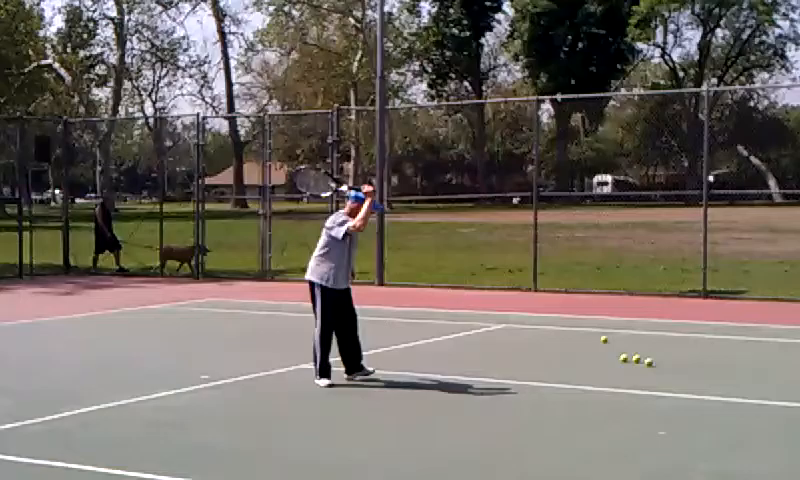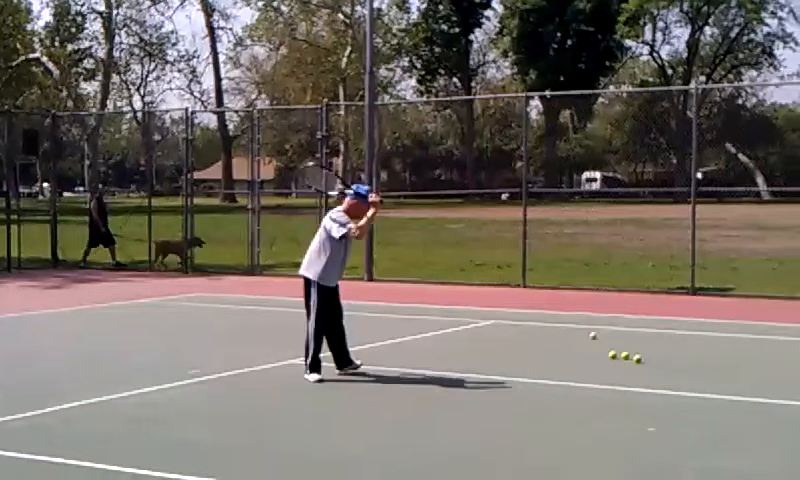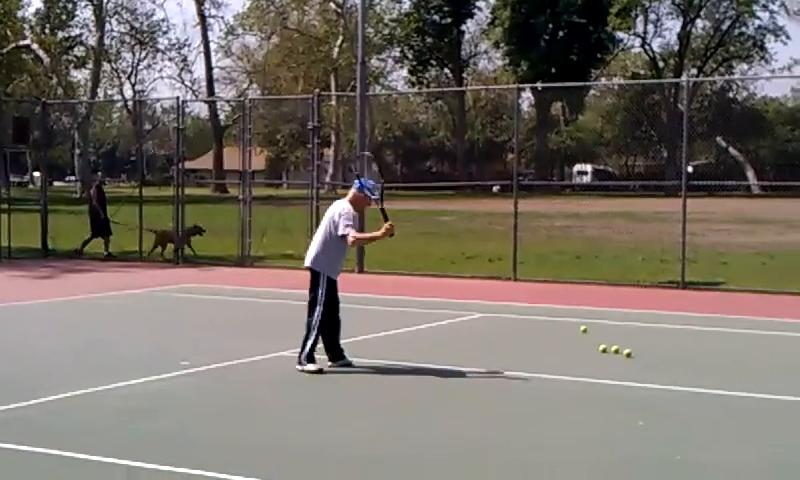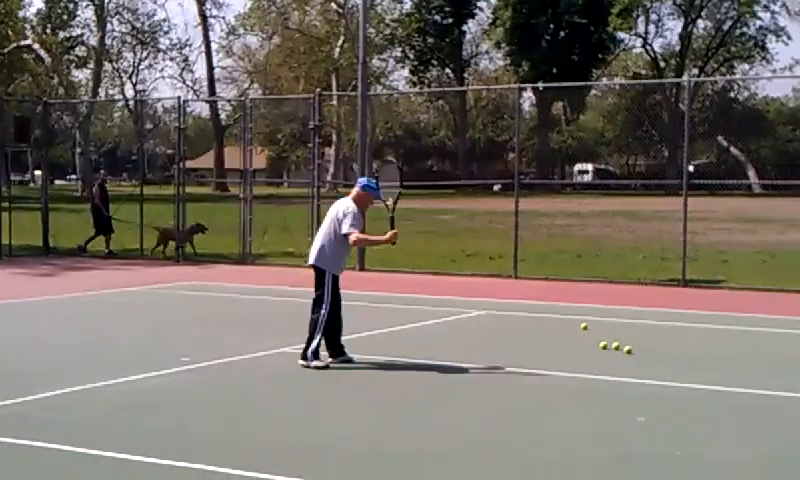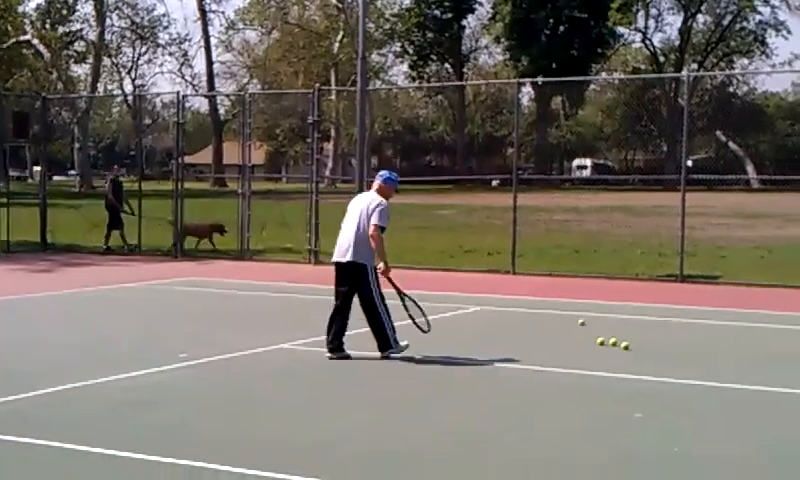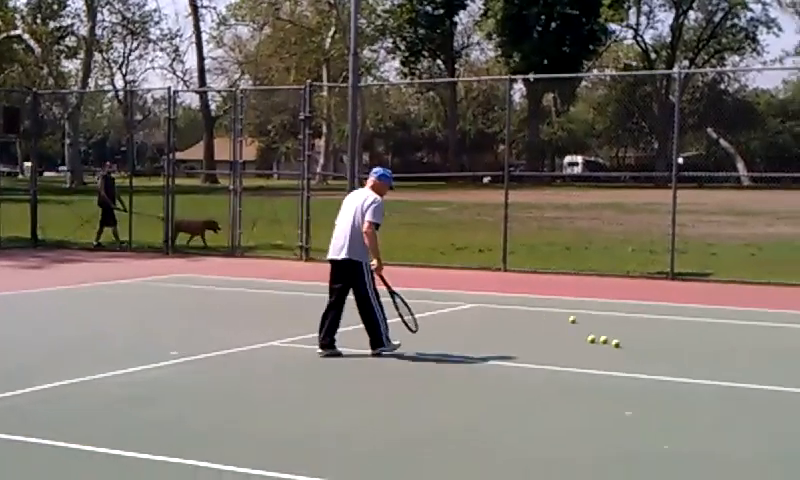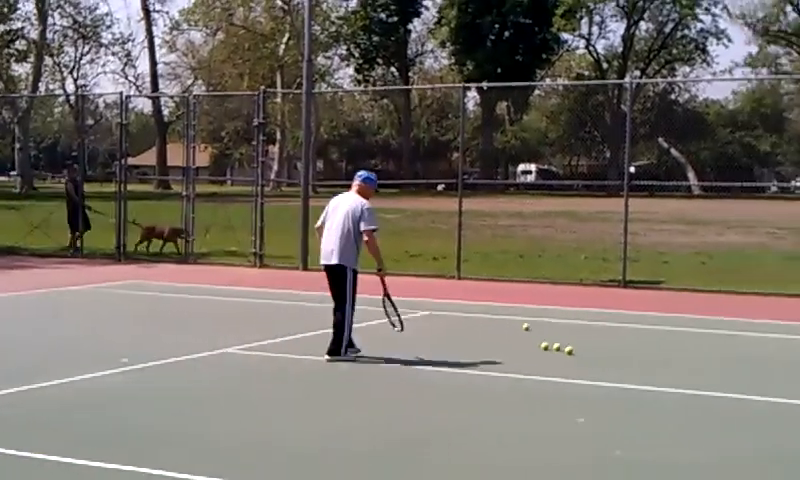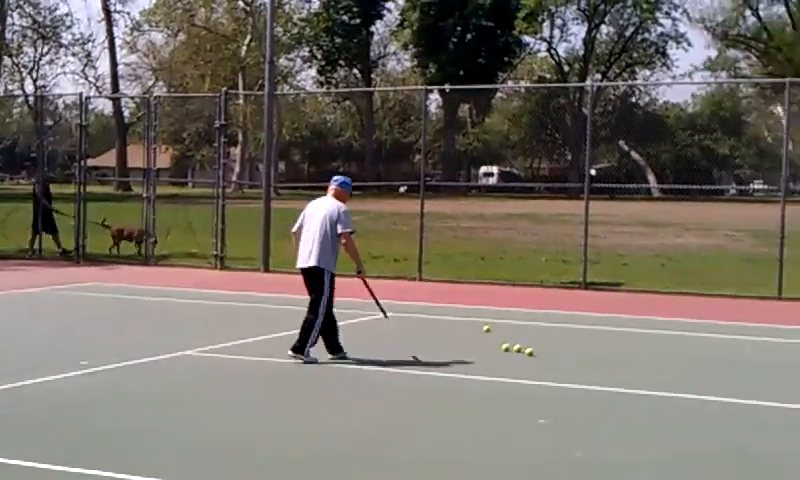
dt=0.2s
person 1, frame 1
left shoulder: (348, 222)
right shoulder: (337, 219)
right elbow: (359, 226)
left wrist: (349, 270)
right wrist: (369, 200)
left hip: (341, 283)
right hip: (322, 281)
left knee: (348, 326)
right knee: (324, 328)
left ankle: (354, 367)
right ankle: (321, 373)
person 1, frame 2
left shoulder: (343, 217)
right shoulder: (337, 216)
right elbow: (357, 232)
right wrist: (373, 209)
left hip: (329, 279)
right hip: (317, 277)
left knee: (334, 321)
right knee: (316, 323)
left ankle: (344, 362)
right ankle: (311, 368)
person 1, frame 3
left shoulder: (341, 206)
right shoulder: (347, 211)
right elbow: (353, 240)
right wrist: (380, 234)
left hip: (325, 266)
right hip: (322, 266)
left knee: (331, 312)
right knee: (319, 312)
left ankle: (335, 355)
right ankle: (305, 359)
person 1, frame 4
left shoulder: (343, 204)
right shoulder: (351, 210)
right elbow: (354, 239)
right wrist: (384, 239)
left hip: (325, 262)
right hip: (326, 263)
left knee: (333, 309)
right knee: (324, 309)
left ankle: (336, 351)
right ankle: (309, 356)
person 1, frame 5
left shoulder: (358, 199)
right shoulder: (380, 203)
right elbow: (374, 233)
right wrist: (384, 262)
left hip: (342, 257)
right hip: (360, 260)
left knee: (342, 303)
right knee: (374, 303)
left ankle: (335, 347)
right ankle: (388, 345)
person 1, frame 6
left shoulder: (351, 195)
right shoulder: (375, 200)
right elbow: (368, 229)
right wrist: (377, 258)
left hip: (337, 254)
right hip: (356, 257)
left knee: (336, 300)
right knee: (369, 300)
left ankle: (326, 344)
right ankle: (380, 342)
person 1, frame 7
left shoulder: (335, 200)
right shoulder: (363, 205)
left elbow: (319, 228)
right elbow: (368, 238)
right wrist: (380, 263)
left hip: (328, 259)
right hip: (345, 261)
left knee: (343, 304)
right knee: (344, 306)
left ankle: (345, 345)
right ankle: (337, 351)
person 1, frame 8
left shoulder: (312, 204)
right shoulder: (340, 209)
left elbow: (295, 232)
right elbow: (346, 240)
left wrist: (301, 255)
right wrist: (359, 265)
left hip: (305, 263)
right hip: (322, 264)
left knee: (324, 306)
right knee: (319, 308)
left ankle: (334, 348)
right ankle: (300, 349)
